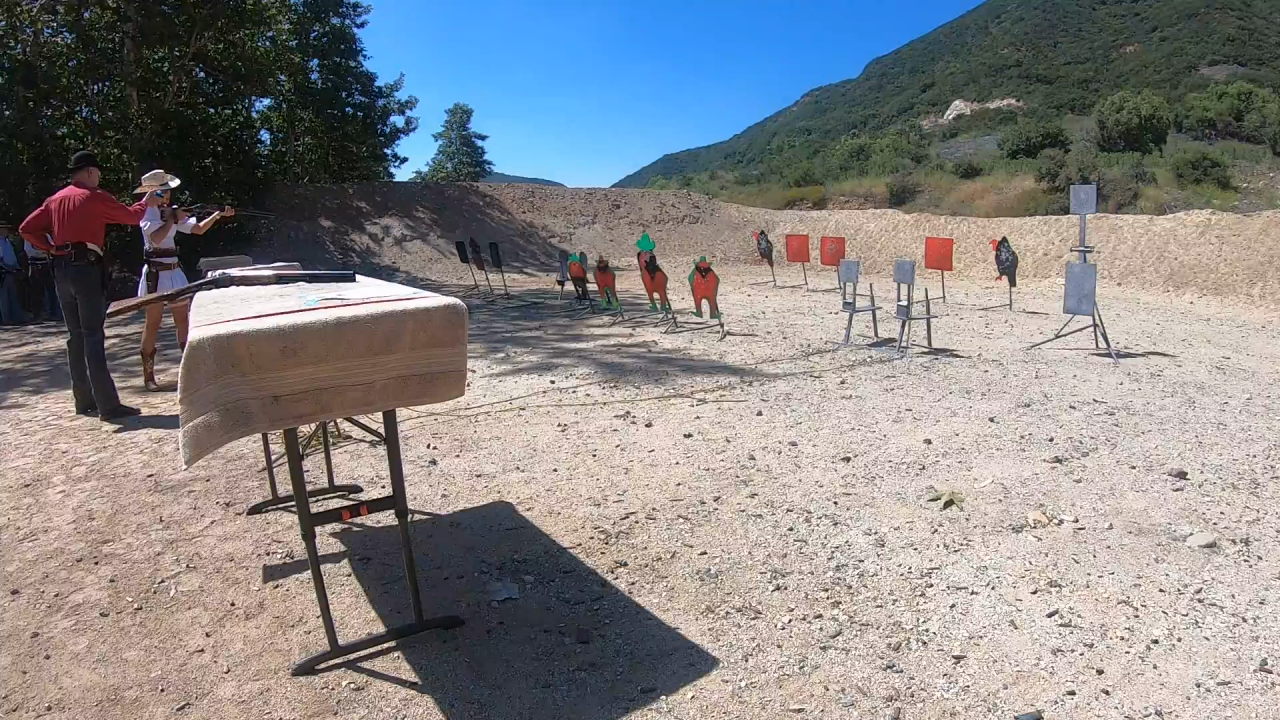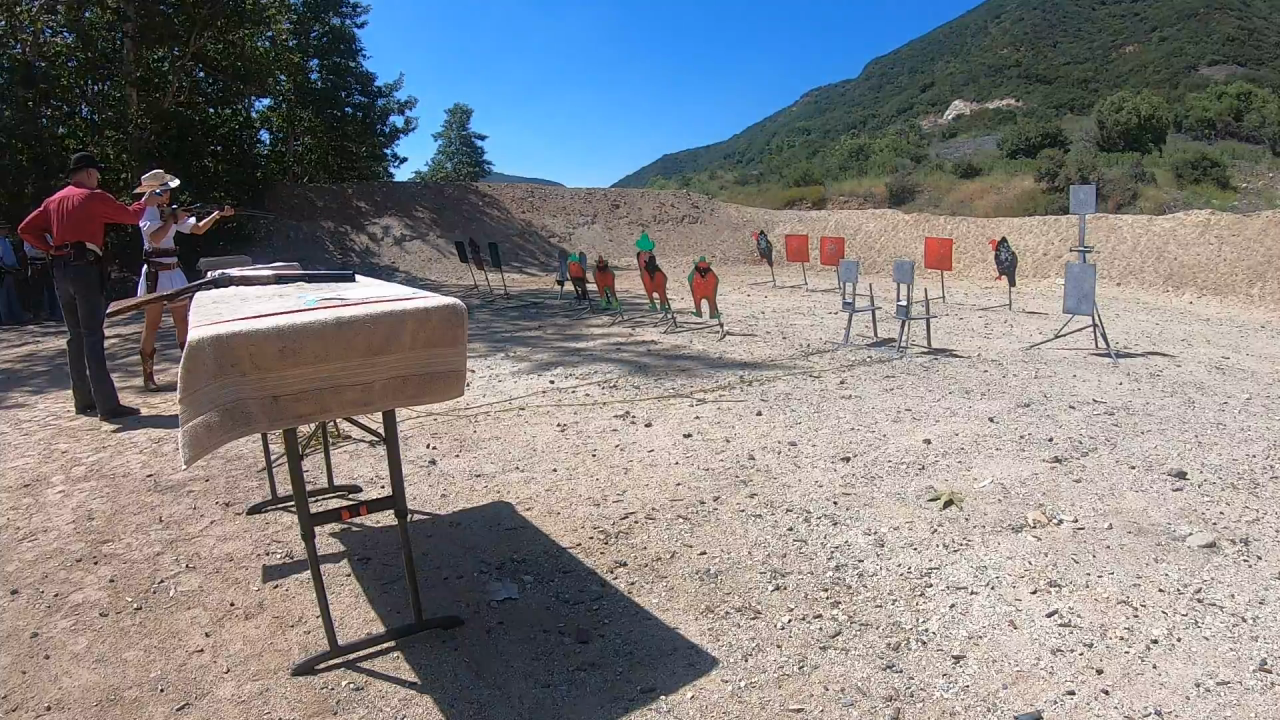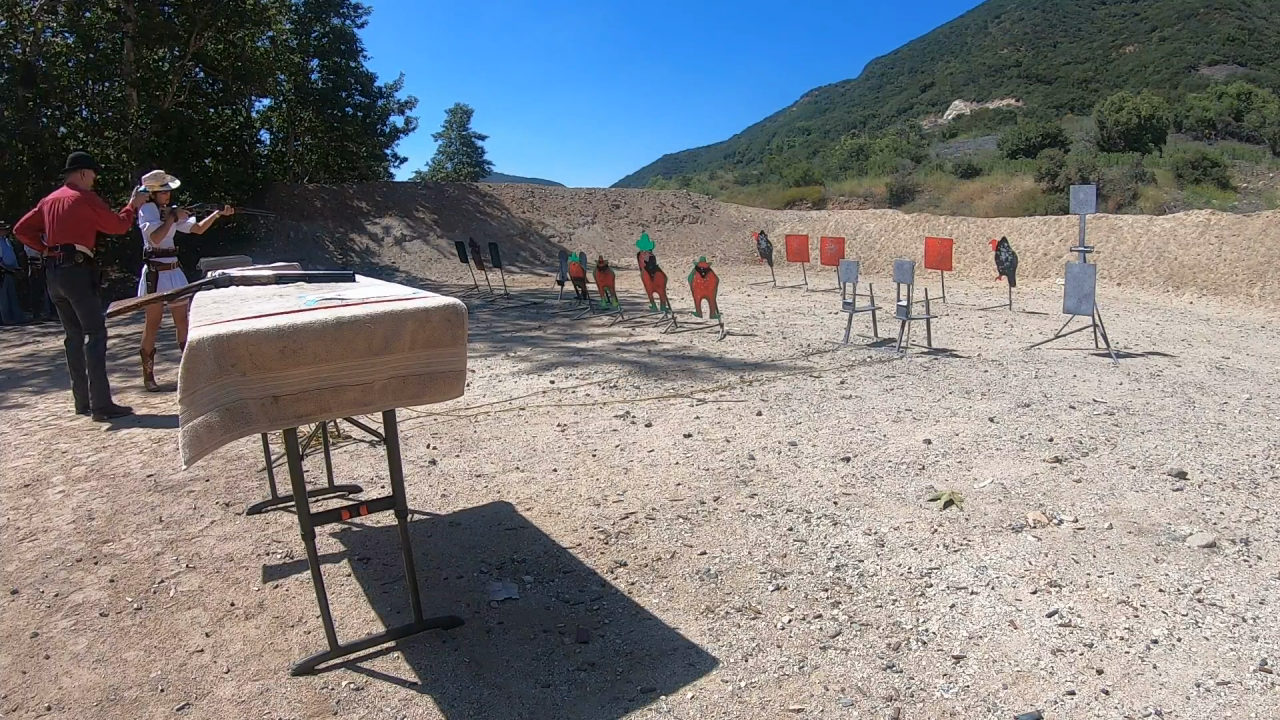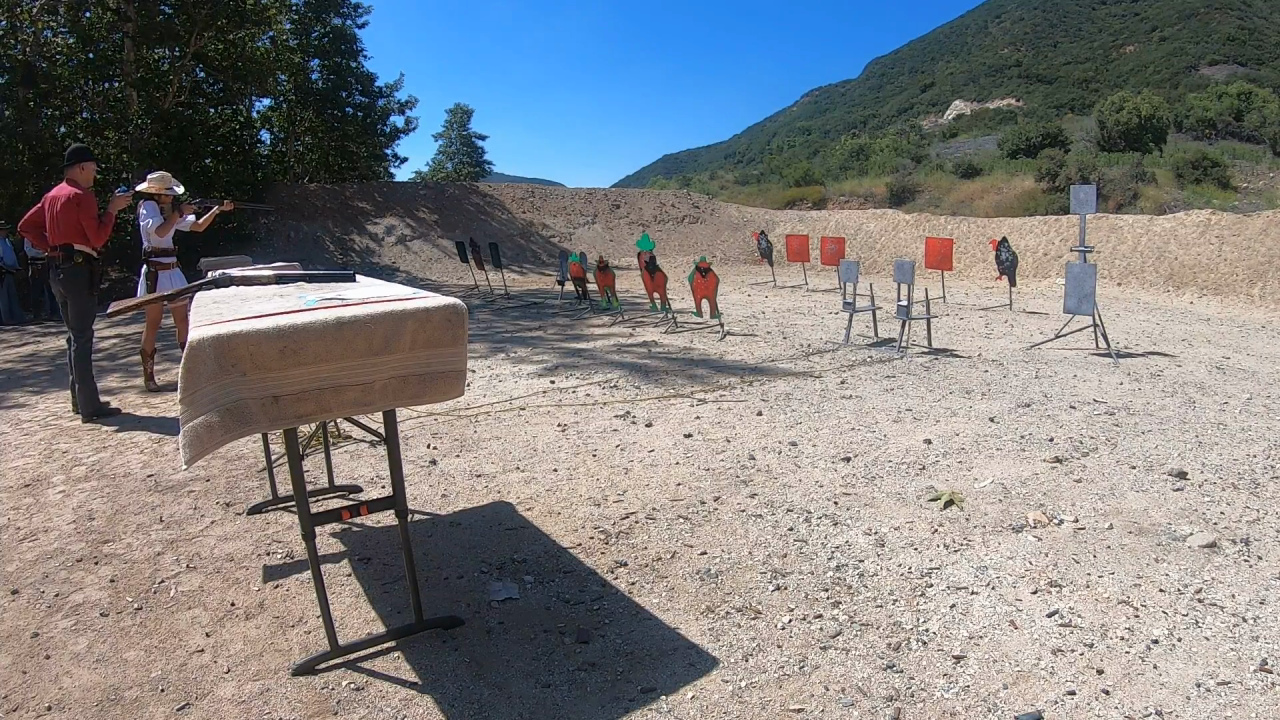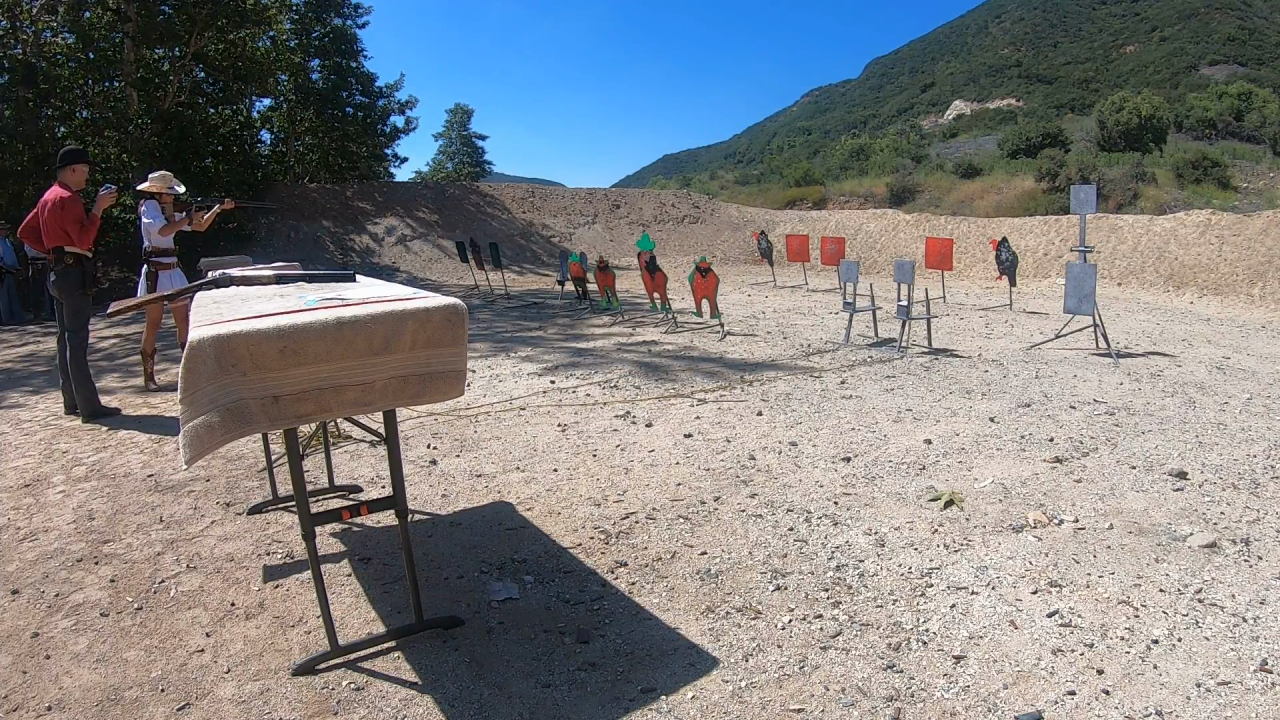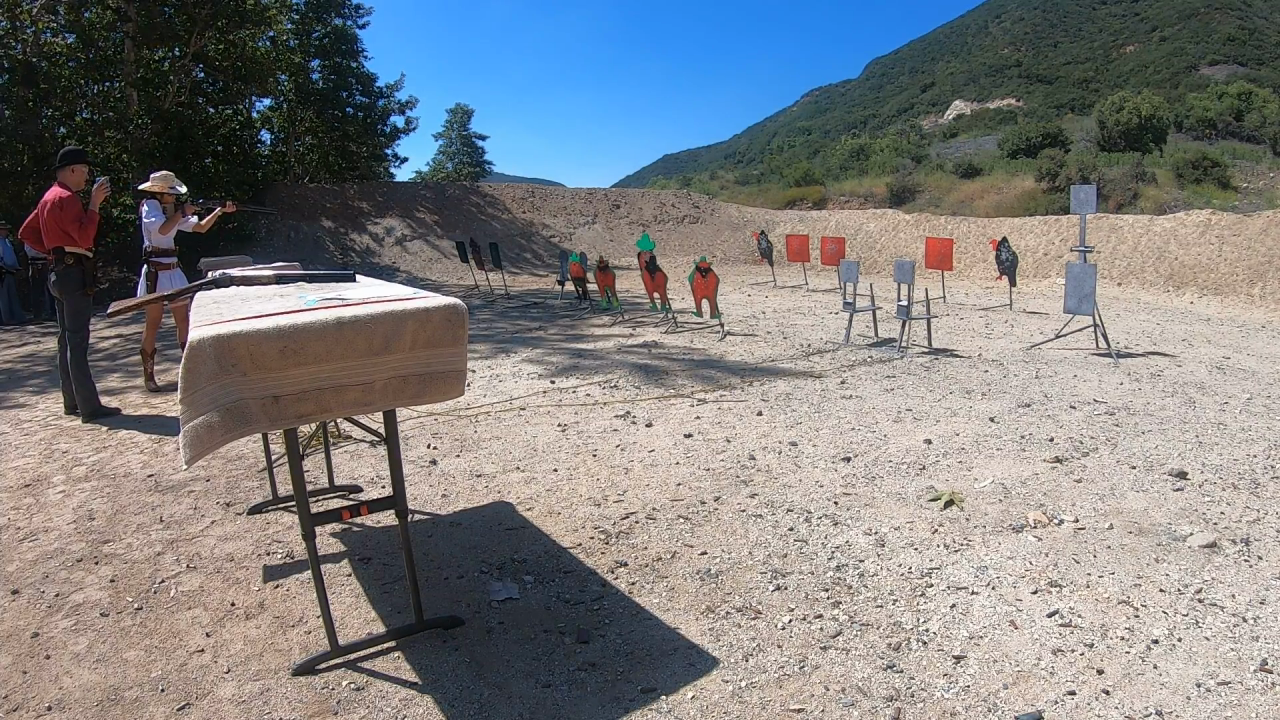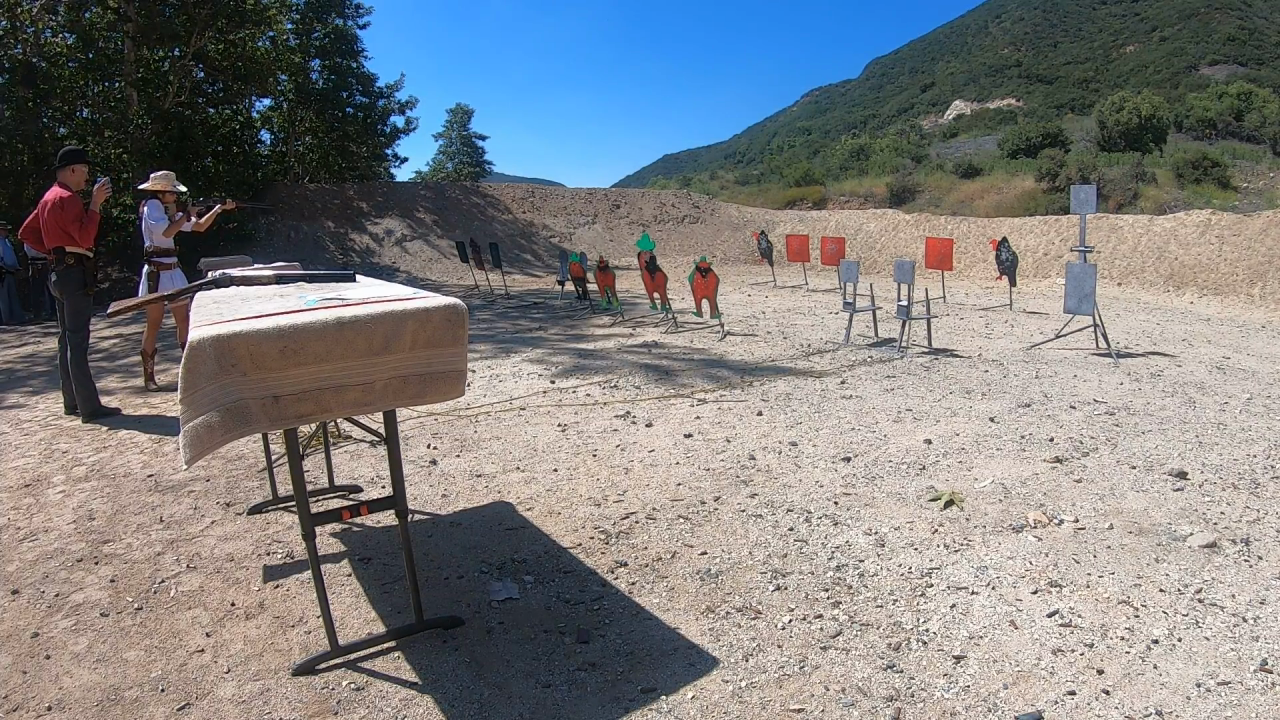
dt=0.7s
person 1, frame 1
left shoulder: (55, 200)
right shoulder: (95, 197)
left elbow: (27, 228)
right elbow: (131, 216)
left wrist: (51, 248)
right wrist: (146, 203)
left hip: (62, 271)
right hip: (85, 269)
left knee: (76, 337)
right knee: (93, 337)
left ankle: (84, 401)
right ankle: (108, 405)
person 1, frame 2
left shoulder: (54, 200)
right shoulder: (94, 197)
left elbow: (26, 229)
right elbow: (130, 215)
left wrist: (50, 248)
right wrist: (145, 202)
left hip: (61, 271)
right hip: (85, 269)
left knee: (76, 337)
right knee: (93, 337)
left ankle: (84, 401)
right ankle: (107, 405)
person 1, frame 3
left shoulder: (49, 201)
right shoulder: (85, 199)
left elbow: (21, 230)
right elbow: (118, 225)
left wrist: (46, 249)
right wrist: (133, 204)
left hip: (54, 272)
right hip: (77, 271)
left knee: (74, 336)
right knee: (95, 334)
left ankle: (83, 400)
right ankle: (101, 404)
person 1, frame 4
left shoulder: (52, 196)
right shoulder: (82, 196)
left elbow: (26, 226)
right elbow: (98, 238)
left wrist: (51, 248)
right wrist: (112, 209)
left hip: (58, 270)
right hip: (79, 270)
left knee: (75, 336)
right knee: (82, 338)
left ankle: (81, 398)
right ankle: (90, 407)
person 1, frame 5
left shoulder: (49, 197)
right shoulder: (68, 198)
left elbow: (26, 232)
right elbow: (83, 240)
left wrist: (52, 249)
right wrist: (98, 208)
left hip: (58, 272)
right hip: (74, 272)
left knee: (66, 338)
right knee: (77, 340)
left ankle: (72, 401)
right ankle: (89, 407)
person 1, frame 6
left shoulder: (49, 198)
right shoulder: (67, 198)
left elbow: (26, 233)
right elbow: (85, 237)
left wrist: (52, 250)
right wrist: (95, 203)
left hip: (59, 272)
right hip: (74, 273)
left knee: (67, 339)
right knee: (77, 341)
left ankle: (72, 401)
right ankle: (90, 407)
person 1, frame 7
left shoulder: (49, 198)
right shoulder: (68, 198)
left elbow: (27, 233)
right elbow: (85, 237)
left wrist: (53, 250)
right wrist: (96, 203)
left hip: (59, 272)
right hip: (75, 273)
left knee: (67, 339)
right knee: (77, 341)
left ankle: (72, 401)
right ankle: (90, 407)
person 2, frame 1
left shoulder: (172, 211)
right shoulder: (147, 211)
left elbow: (198, 229)
right elbow: (156, 237)
left wrist: (218, 215)
right wrist: (173, 219)
left hip: (174, 271)
right hip: (156, 273)
left knee: (183, 321)
right knee: (153, 325)
right ankle: (148, 376)
person 2, frame 2
left shoulder: (171, 210)
right shoulder: (146, 211)
left elbow: (198, 229)
right elbow: (155, 237)
left wrist: (217, 214)
right wrist: (172, 219)
left hip: (174, 271)
right hip: (155, 273)
left knee: (183, 321)
right knee: (152, 325)
right ankle: (148, 376)
person 2, frame 3
left shoulder: (170, 210)
right shoulder: (146, 208)
left elbow: (198, 229)
right elbow: (156, 237)
left wrist: (217, 214)
right wrist: (173, 218)
left hip: (174, 271)
right hip: (155, 272)
left knee: (183, 321)
right knee: (153, 325)
right ankle: (148, 376)
person 2, frame 4
left shoulder: (170, 210)
right shoulder: (147, 207)
left elbow: (199, 226)
right elbow: (161, 231)
left wrist: (217, 209)
right wrist: (179, 212)
left hip: (173, 271)
right hip: (155, 272)
left knee: (183, 321)
right knee: (153, 324)
right ankle: (148, 376)
person 2, frame 5
left shoulder: (171, 212)
right shoulder: (149, 206)
left elbow: (201, 226)
right elbow: (163, 231)
left wrist: (218, 208)
right wrist: (188, 218)
left hip: (174, 271)
right hip: (156, 272)
left knee: (184, 320)
right knee: (153, 324)
right ankle: (148, 376)
person 2, frame 6
left shoulder: (172, 211)
right shoulder: (150, 206)
left elbow: (201, 227)
right elbow: (163, 229)
left wrist: (220, 211)
right wrist: (182, 212)
left hip: (174, 271)
right hip: (155, 272)
left knee: (184, 320)
right knee: (153, 324)
right ankle: (148, 376)
person 2, frame 7
left shoulder: (169, 212)
right shoulder: (152, 206)
left elbow: (200, 226)
right elbow: (166, 232)
left wrist: (219, 208)
right wrist: (187, 215)
left hip: (174, 271)
right hip: (157, 272)
left knee: (184, 320)
right knee: (154, 324)
right ankle: (148, 376)
